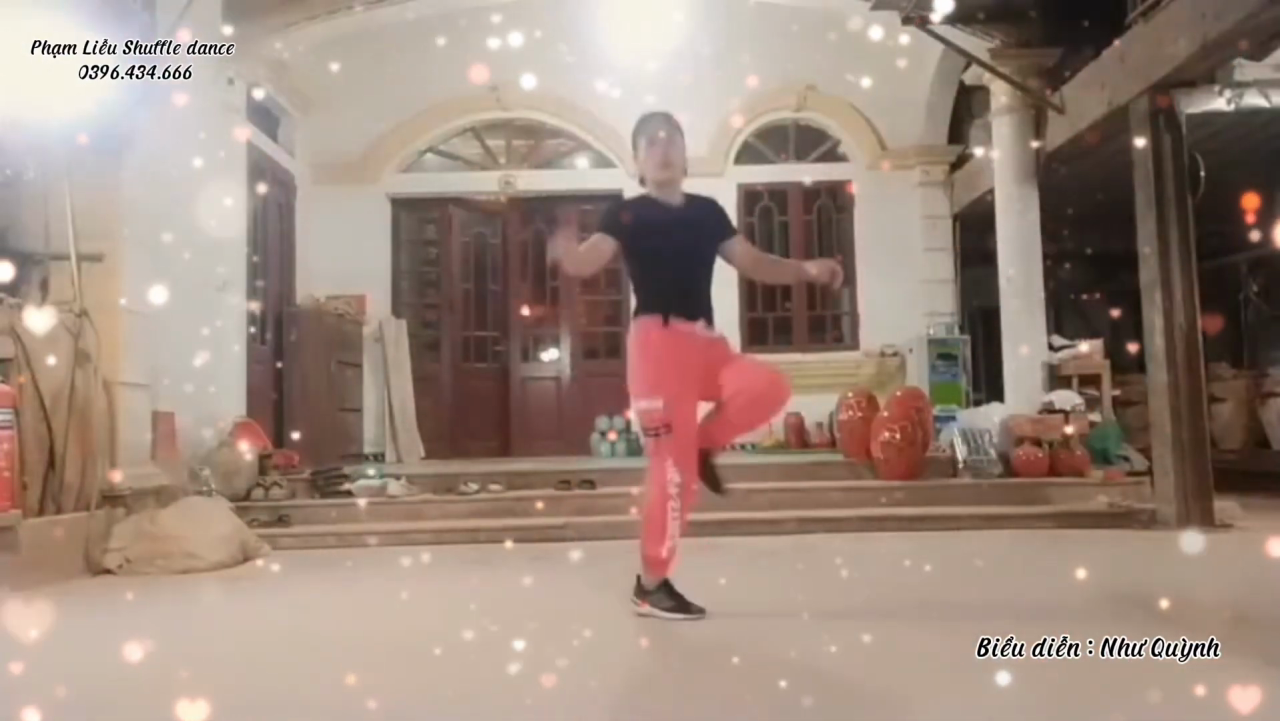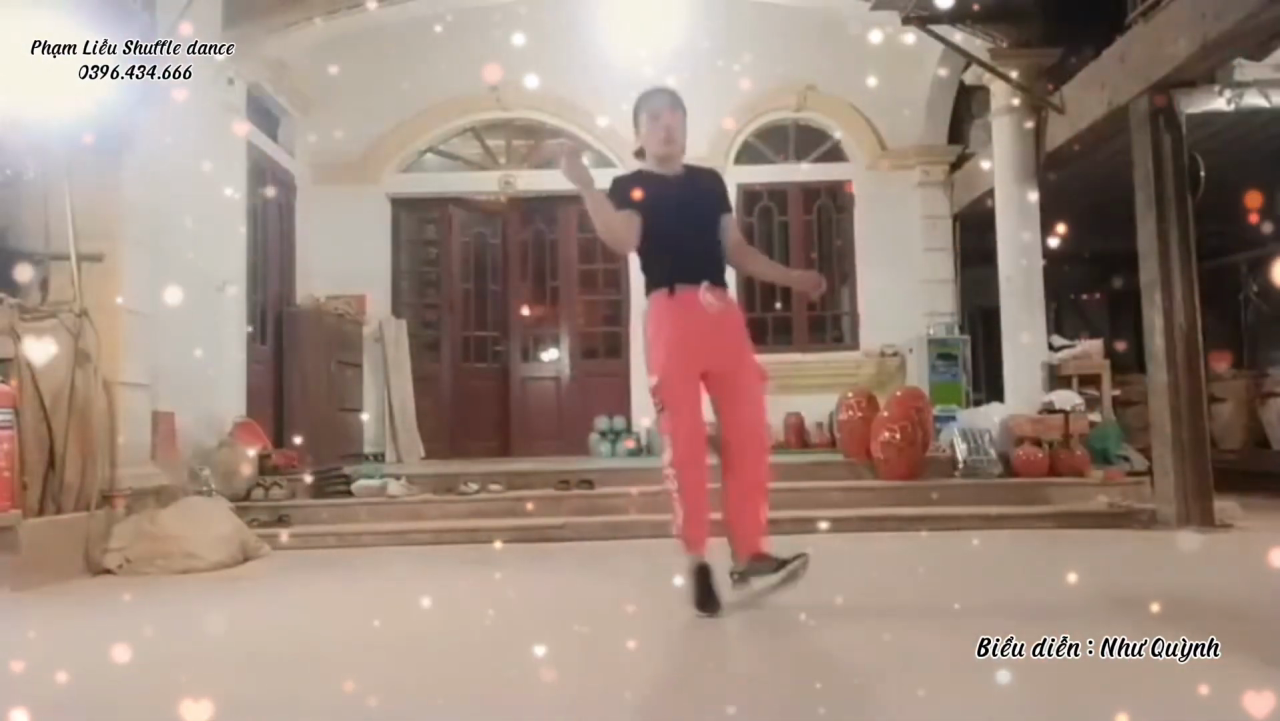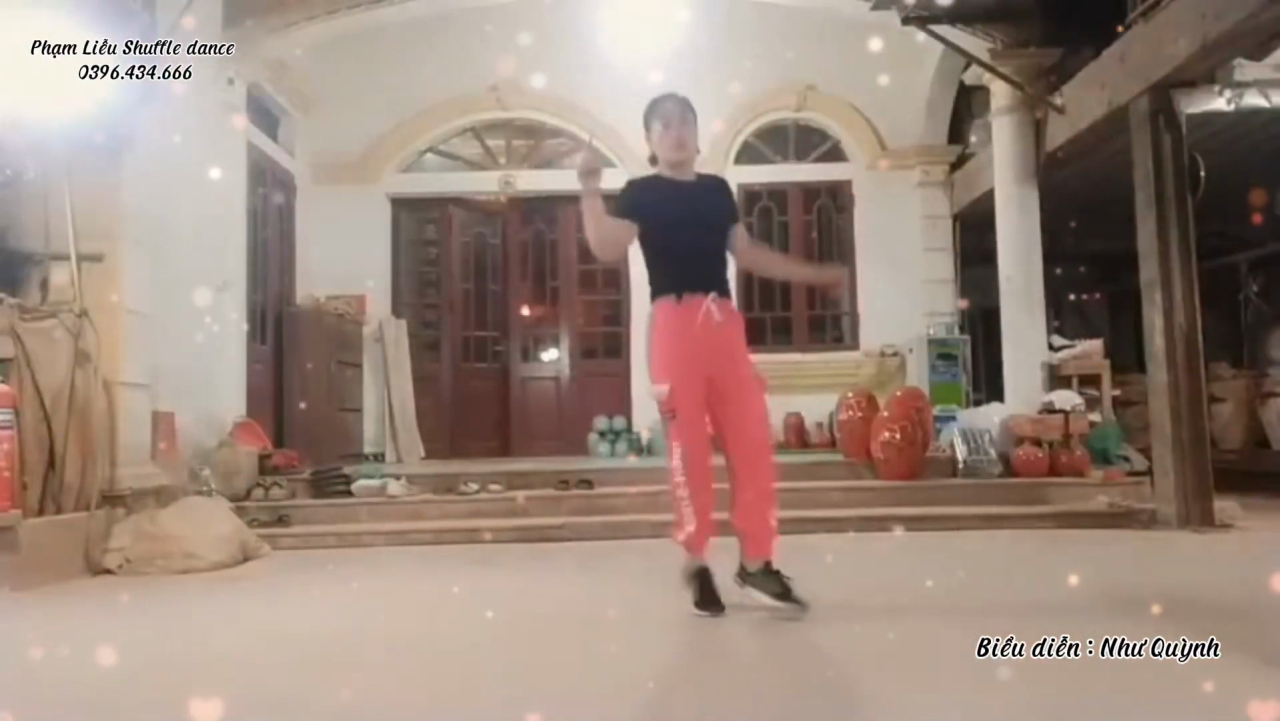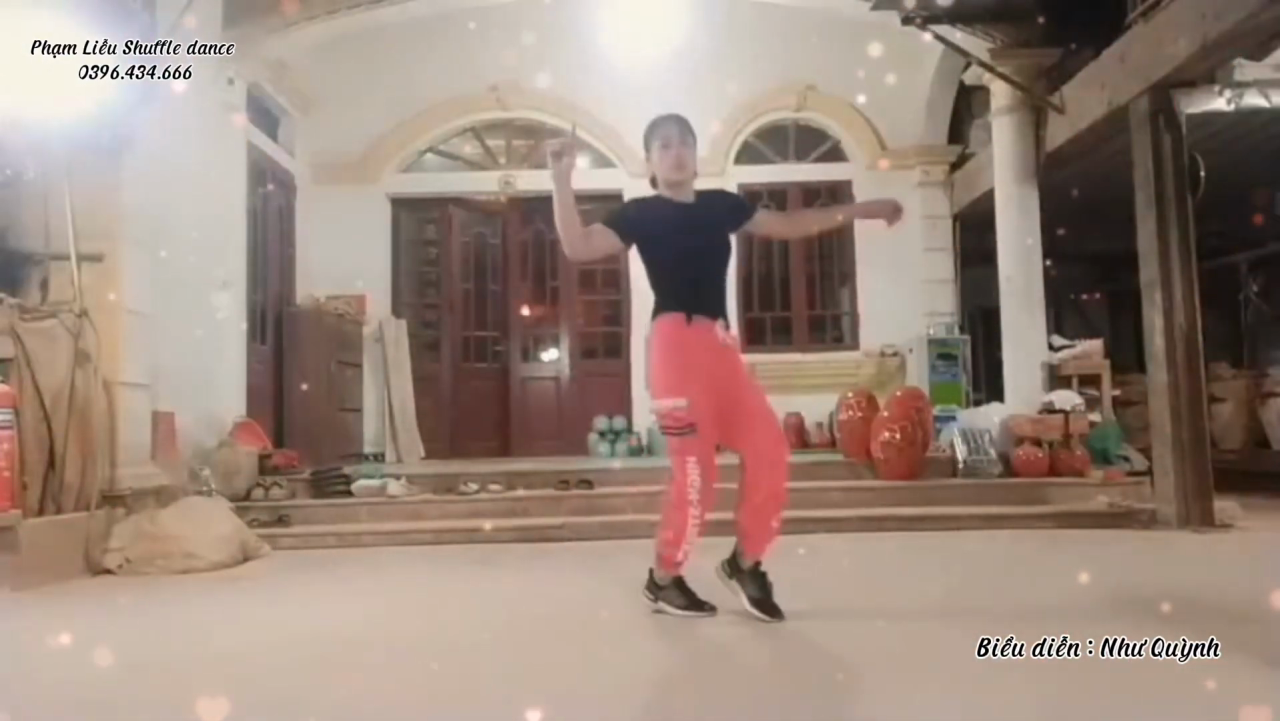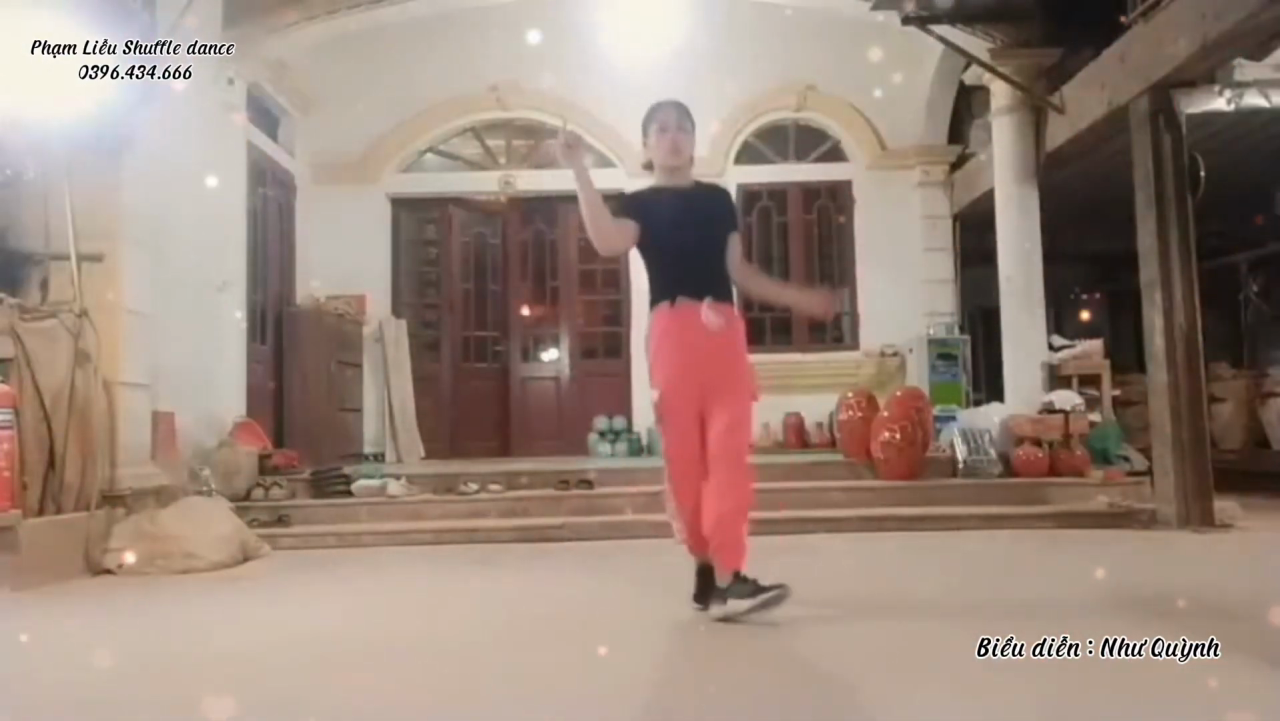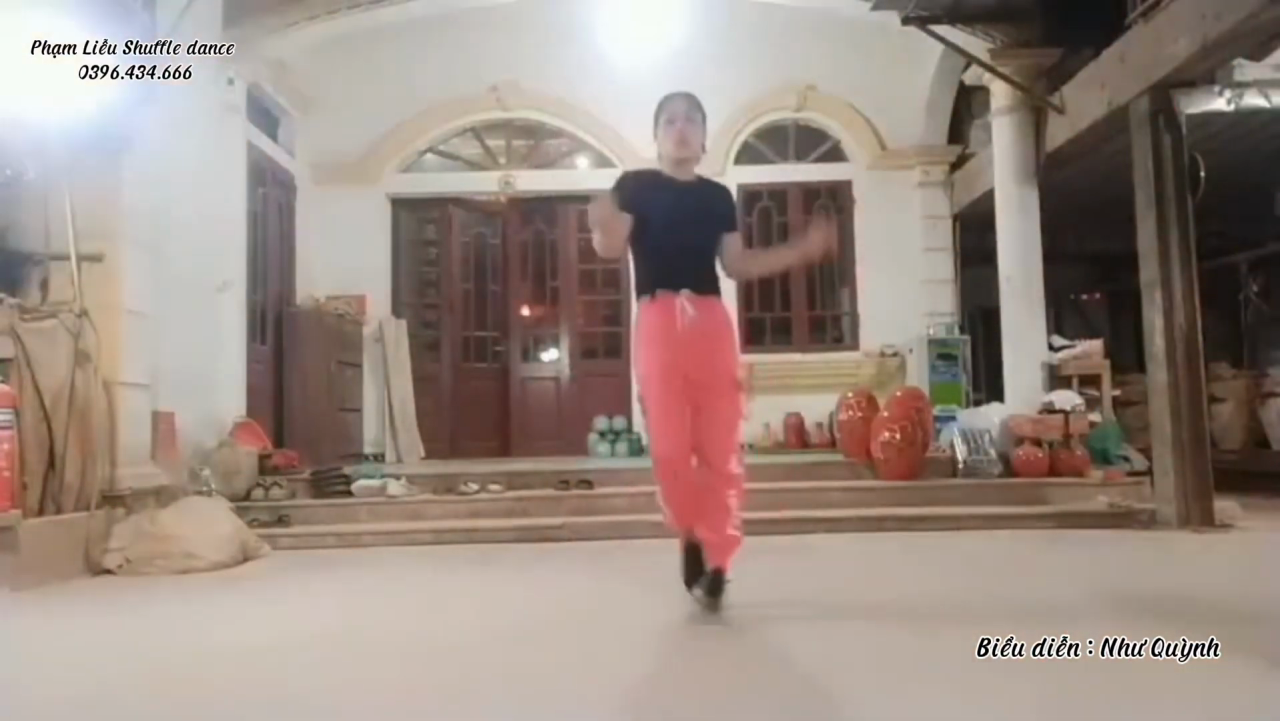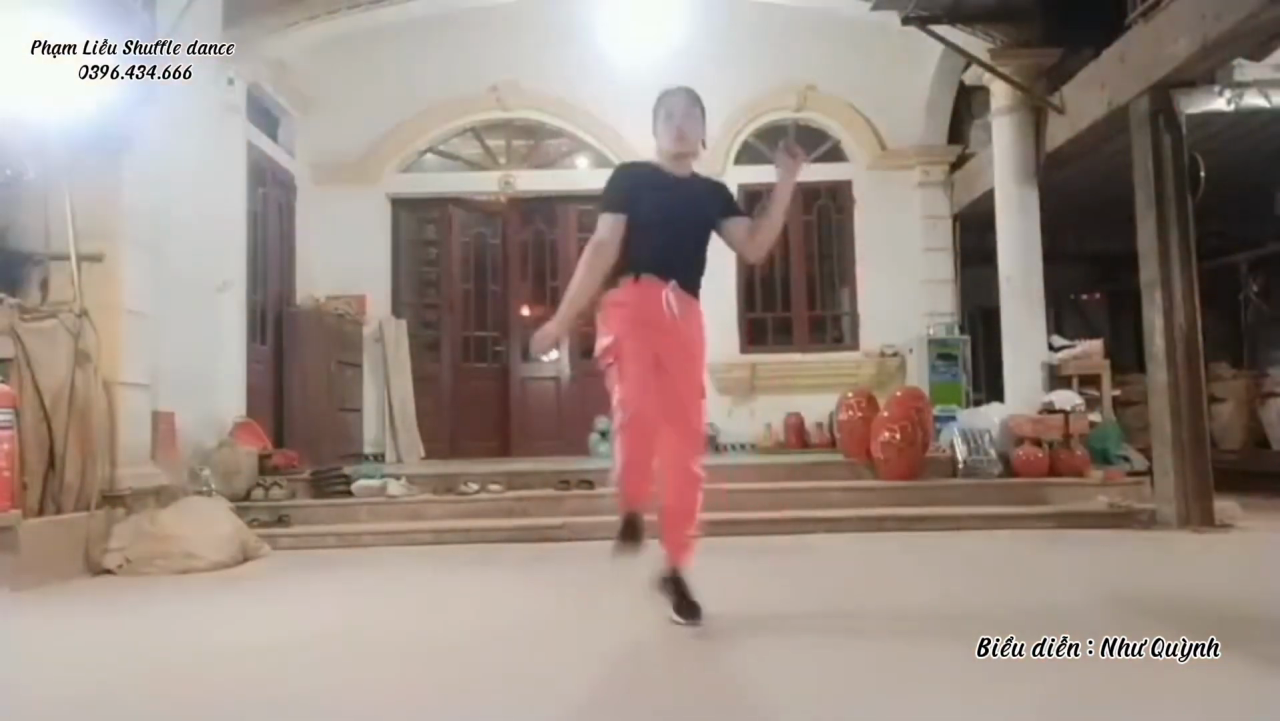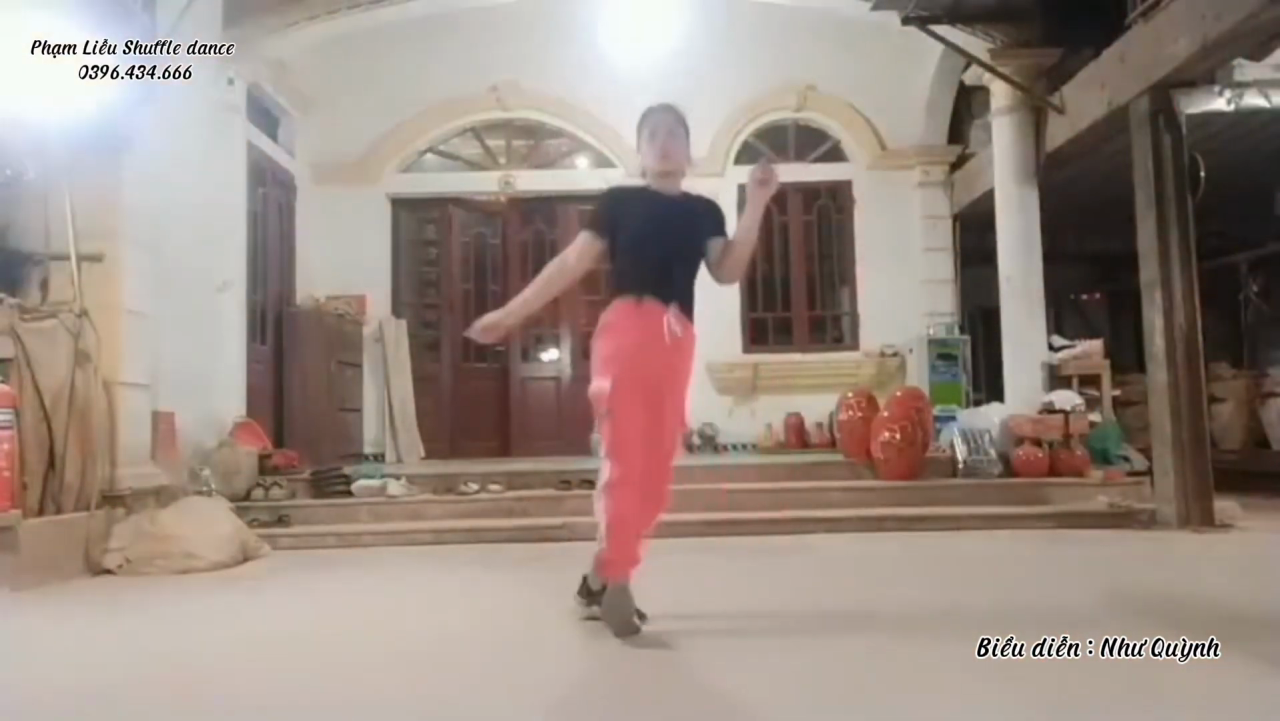
dt=0.2s
person 1, frame 1
left shoulder: (707, 211)
right shoulder: (626, 214)
left elbow: (750, 262)
right elbow: (589, 260)
left wrist: (806, 270)
right wrist: (567, 250)
left hip: (705, 341)
right hip: (658, 341)
left knee: (767, 387)
right knee: (672, 468)
left ankle: (704, 445)
right ankle: (651, 583)
person 1, frame 2
left shoulder: (709, 182)
right shoulder: (630, 187)
left elbow: (736, 249)
right elbow: (621, 239)
left wrist: (793, 278)
right wrist: (585, 185)
left hip: (722, 312)
right hip: (671, 315)
left knee: (747, 436)
right knee: (683, 441)
left ankle: (749, 556)
right ankle: (697, 560)
person 1, frame 3
left shoulder: (717, 190)
right shoulder: (638, 194)
left elbow: (747, 252)
right elbow: (607, 248)
left wrist: (814, 274)
right wrist: (590, 189)
left hip: (723, 324)
right hip: (675, 324)
left knee: (754, 444)
right knee: (689, 450)
left ankle: (758, 563)
right ankle: (696, 565)
person 1, frame 4
left shoulder: (721, 204)
right shoulder: (639, 214)
left elbow: (784, 226)
right elbow: (578, 247)
left wrist: (857, 210)
right wrist: (562, 180)
left hip: (721, 345)
right hip: (677, 343)
left knee: (769, 450)
right knee: (694, 467)
left ankle: (746, 562)
right ankle: (664, 579)
person 1, frame 5
left shoulder: (717, 199)
right shoulder: (639, 204)
right elbow: (609, 243)
left wrist: (799, 298)
right wrist: (580, 172)
left hip: (725, 330)
right hip: (673, 331)
left knee: (730, 453)
right knee: (684, 459)
left ankle: (726, 578)
right ankle: (705, 565)
person 1, frame 6
left shoulder: (718, 197)
right shoulder: (635, 185)
left elbow: (738, 263)
right elbow: (610, 245)
left wrist: (802, 249)
right wrist: (602, 221)
left hip: (711, 323)
right hip: (659, 324)
left knee: (720, 449)
right knee: (669, 446)
left ankle: (716, 566)
right ankle: (690, 540)
person 1, frame 7
left shoulder: (713, 194)
right shoulder: (629, 178)
left elbow: (753, 249)
right elbow: (602, 247)
left wrist: (786, 184)
right wrist: (563, 318)
left hip: (682, 320)
right hip: (630, 307)
left knee: (686, 448)
right knee: (639, 412)
left ankle: (676, 568)
right ankle: (631, 513)
person 1, frame 8
left shoulder: (704, 211)
right shoulder: (618, 201)
left elbow: (729, 271)
right elbow: (571, 264)
left wrist: (755, 204)
right wrist: (510, 313)
left hip: (676, 342)
right hip: (626, 331)
left knee: (654, 475)
right knee: (624, 462)
left ankle: (601, 581)
right ankle: (614, 585)
